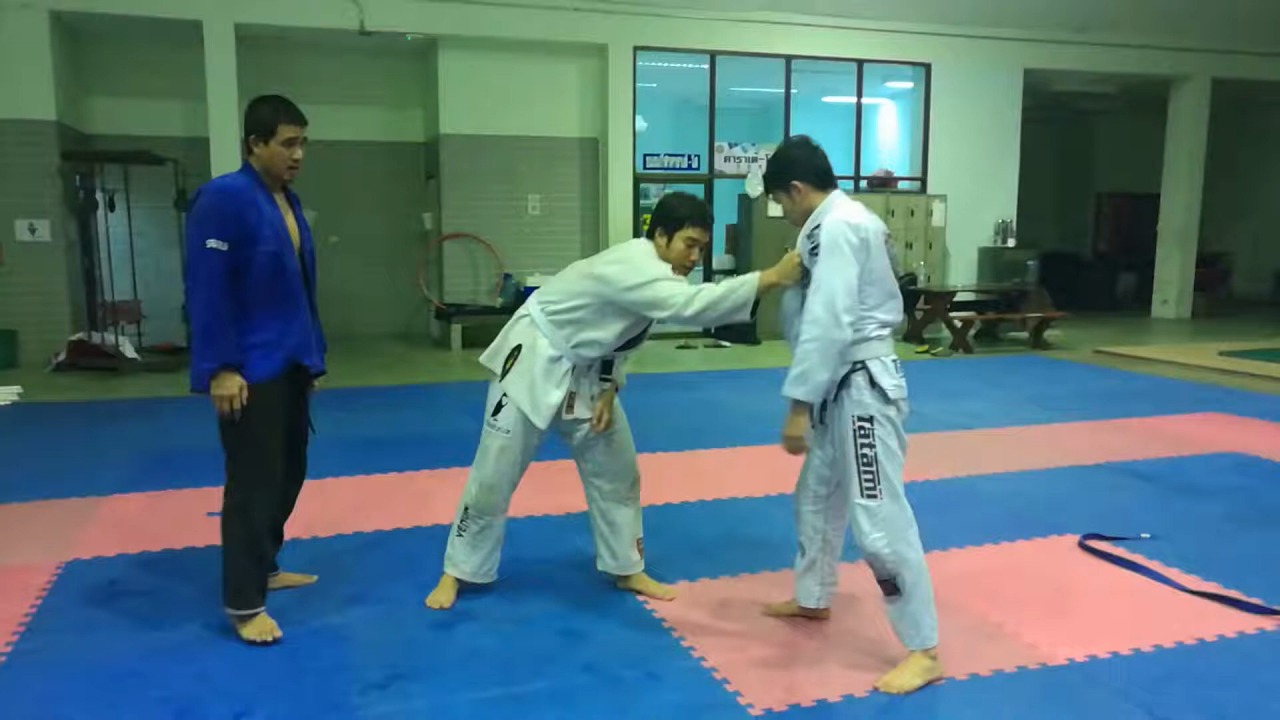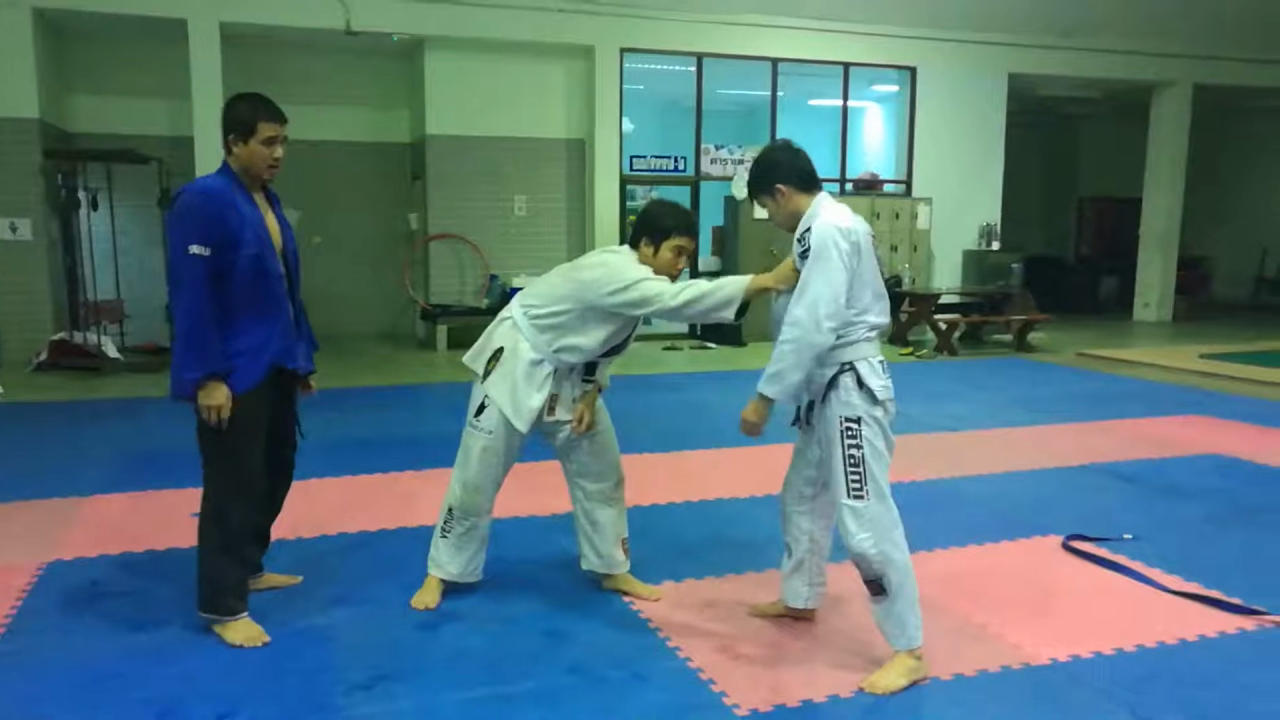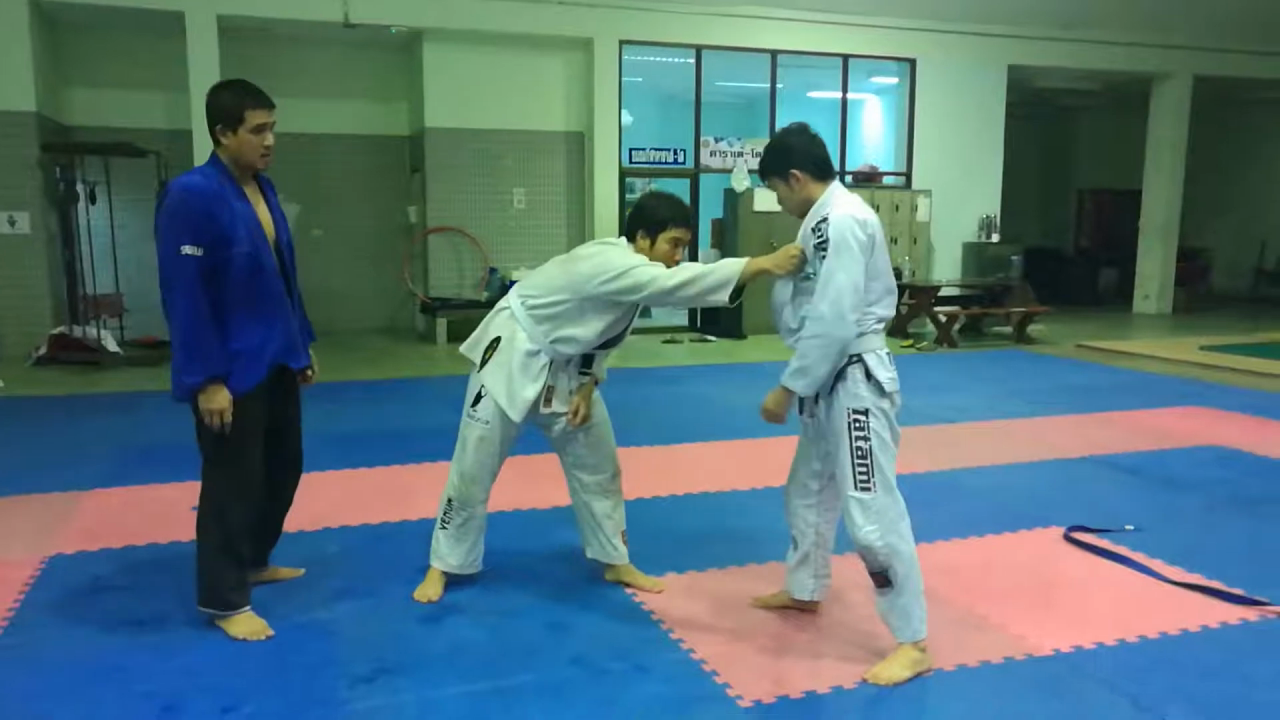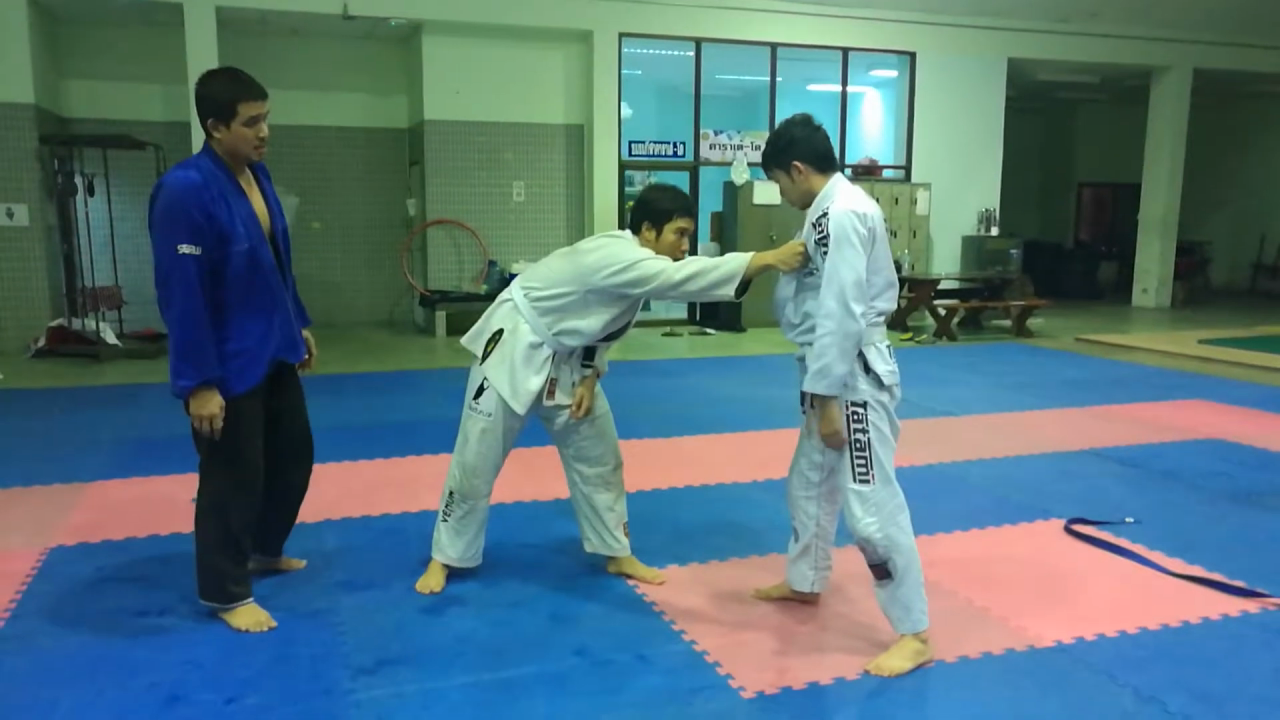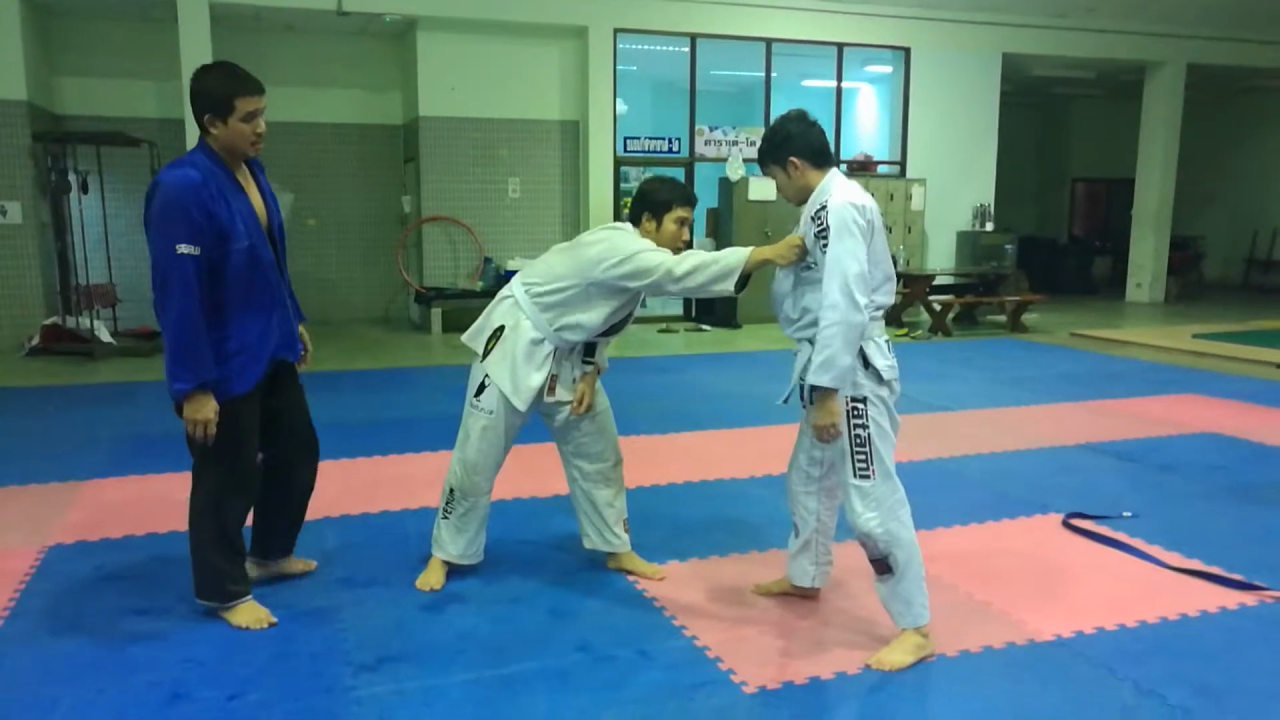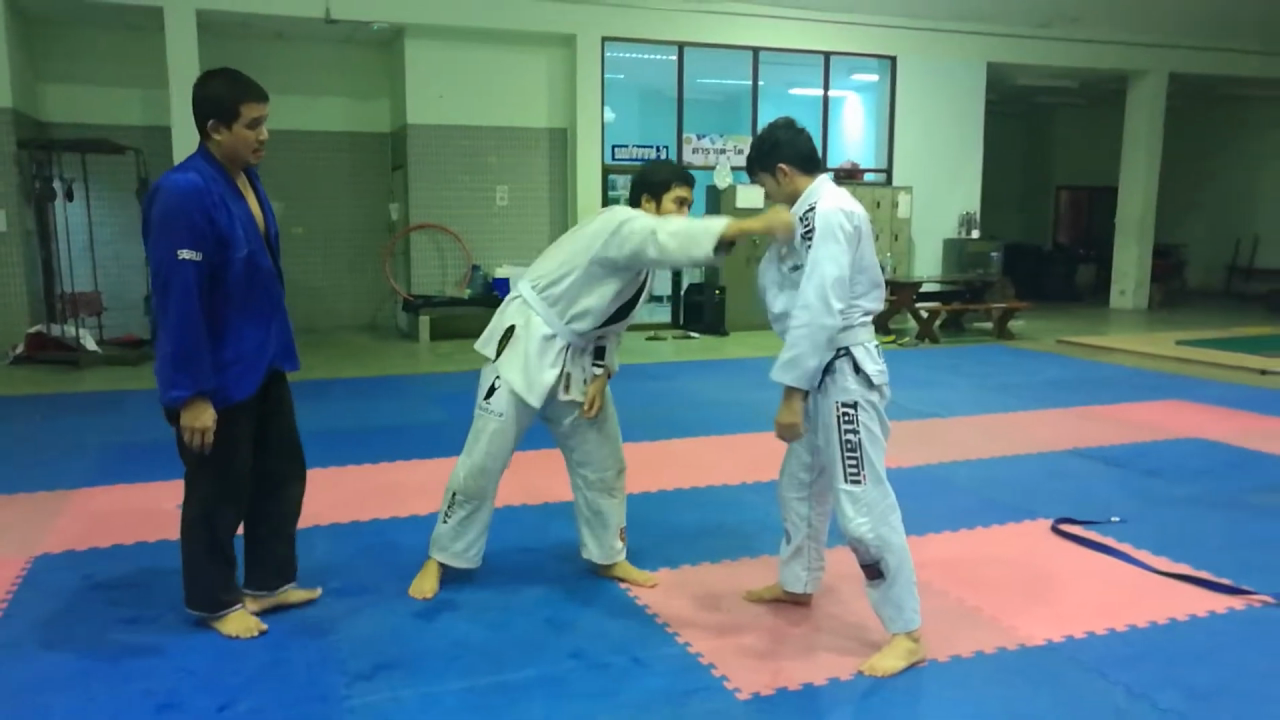
dt=0.2s
person 1, frame 1
left shoulder: (288, 201)
right shoulder: (224, 198)
right elbow: (206, 289)
left wrist: (313, 353)
right wrist: (220, 367)
left hip: (288, 361)
right hip: (248, 366)
left knee: (286, 472)
right knee: (253, 478)
left ankle: (263, 565)
right ankle: (243, 602)
person 1, frame 2
left shoulder: (267, 202)
right shoulder: (203, 200)
right elbow: (189, 294)
left wrist: (303, 352)
right wrist: (206, 376)
left hip: (274, 365)
right hip: (231, 372)
left knee: (274, 473)
right knee: (233, 484)
left ankle: (247, 566)
right ankle: (223, 605)
person 1, frame 3
left shoulder: (261, 189)
right shoulder: (191, 195)
right elbow: (184, 294)
left wrist: (303, 341)
right wrist: (207, 378)
left hip: (276, 360)
right hip: (230, 369)
left knee: (283, 467)
right knee: (233, 481)
left ankle: (252, 560)
right ankle: (225, 600)
person 1, frame 4
left shoulder: (256, 175)
right shoulder: (185, 191)
right elbow: (180, 294)
left wrist: (299, 323)
right wrist: (198, 382)
left hip: (274, 353)
right hip: (226, 365)
left knee: (294, 454)
right knee: (232, 477)
left ankle: (263, 548)
right ankle: (227, 592)
person 1, frame 5
left shoulder: (251, 169)
right shoulder: (182, 189)
right elbow: (178, 295)
left wrist: (293, 319)
right wrist: (193, 386)
left hip: (269, 351)
right hip: (222, 365)
left knee: (297, 452)
right knee: (227, 479)
left ankle: (271, 553)
right ankle: (225, 591)
person 1, frame 6
left shoulder: (245, 179)
right shoulder: (183, 195)
right elbow: (178, 303)
left wrist: (273, 347)
right wrist: (191, 395)
left hip: (261, 363)
right hip: (214, 377)
left knee: (282, 472)
right knee: (219, 490)
left ankle: (268, 582)
right ankle: (215, 601)
person 2, frame 1
left shoulder: (835, 227)
right shoulder: (849, 219)
left elbow: (827, 324)
left wrist: (797, 406)
left hip: (863, 383)
right hip: (844, 382)
left knee: (879, 519)
right knee: (816, 495)
left ankle: (923, 650)
right ankle: (812, 598)
person 2, frame 2
left shoulder: (826, 231)
right shoulder: (827, 225)
left elbow: (811, 328)
left wrist: (763, 397)
left hip: (851, 385)
right hip: (827, 386)
left knee: (865, 519)
right knee: (804, 496)
left ankle: (909, 650)
right ankle: (801, 598)
person 2, frame 3
left shoulder: (840, 221)
right shoulder: (828, 217)
left elbow: (833, 321)
left wrist: (787, 390)
left hip: (855, 378)
right hip: (831, 378)
left knee: (871, 511)
right knee: (807, 488)
left ankle: (913, 643)
right ankle: (804, 590)
person 2, frame 4
left shoulder: (841, 214)
right shoulder: (830, 209)
left elbow: (842, 315)
left wrist: (830, 402)
left hip: (856, 372)
right hip: (834, 369)
left knee: (871, 504)
right knee: (809, 481)
left ankle: (913, 634)
right ankle: (805, 581)
person 2, frame 5
left shoulder: (839, 207)
right shoulder: (825, 204)
left elbow: (844, 307)
left wrist: (828, 395)
left hip: (855, 366)
right hip: (832, 362)
left knee: (871, 499)
right knee: (809, 477)
left ankle: (915, 627)
right ankle: (805, 577)
person 2, frame 6
left shoulder: (826, 212)
right shoulder: (815, 210)
left elbow: (819, 311)
left wrist: (791, 393)
left hip: (845, 370)
right hip: (821, 370)
left knee: (862, 503)
right knee: (800, 483)
left ankle: (906, 633)
right ankle: (797, 582)
person 3, frame 1
left shoulder: (650, 271)
right shoulder: (632, 266)
right elbow: (690, 305)
left wrist: (609, 390)
right wrist: (771, 277)
left hip: (584, 373)
right hip: (535, 364)
left knee: (617, 473)
right knee: (494, 478)
left ankle: (626, 570)
right ankle: (458, 572)
person 3, frame 2
left shoulder: (633, 277)
right shoulder: (614, 272)
right elbow: (680, 300)
left wrist: (591, 392)
right wrist: (764, 281)
left hip: (568, 376)
right hip: (517, 367)
left knee: (601, 473)
right knee: (478, 478)
left ankle: (613, 570)
right ankle: (443, 573)
person 3, frame 3
left shoulder: (628, 270)
right shoulder: (610, 263)
right elbow: (676, 284)
left wrist: (588, 385)
right wrist: (763, 264)
left hip: (563, 367)
right hip: (514, 356)
left knee: (598, 465)
right knee: (475, 468)
left ankle: (615, 562)
right ankle: (444, 565)
person 3, frame 4
left shoulder: (631, 263)
right shoulder: (616, 256)
right elbow: (682, 278)
left wrist: (590, 377)
right wrist: (768, 259)
left hip: (564, 359)
right hip: (515, 349)
left knee: (599, 459)
right knee: (476, 462)
left ankle: (616, 553)
right ankle: (445, 557)
person 3, frame 5
left shoulder: (639, 260)
right shoulder: (619, 246)
right elbow: (684, 272)
left wrist: (588, 374)
right wrist: (765, 254)
left hip: (565, 355)
right hip: (518, 346)
left knee: (599, 454)
right knee: (477, 458)
left ankle: (616, 549)
right ankle: (445, 554)
person 3, frame 6
left shoulder: (643, 257)
right shoulder: (619, 225)
right elbow: (669, 239)
left wrist: (600, 376)
right wrist: (750, 226)
left hip: (576, 360)
right hip: (526, 348)
left knee: (602, 462)
right knee: (484, 463)
left ankle: (608, 558)
right ankle: (440, 560)
